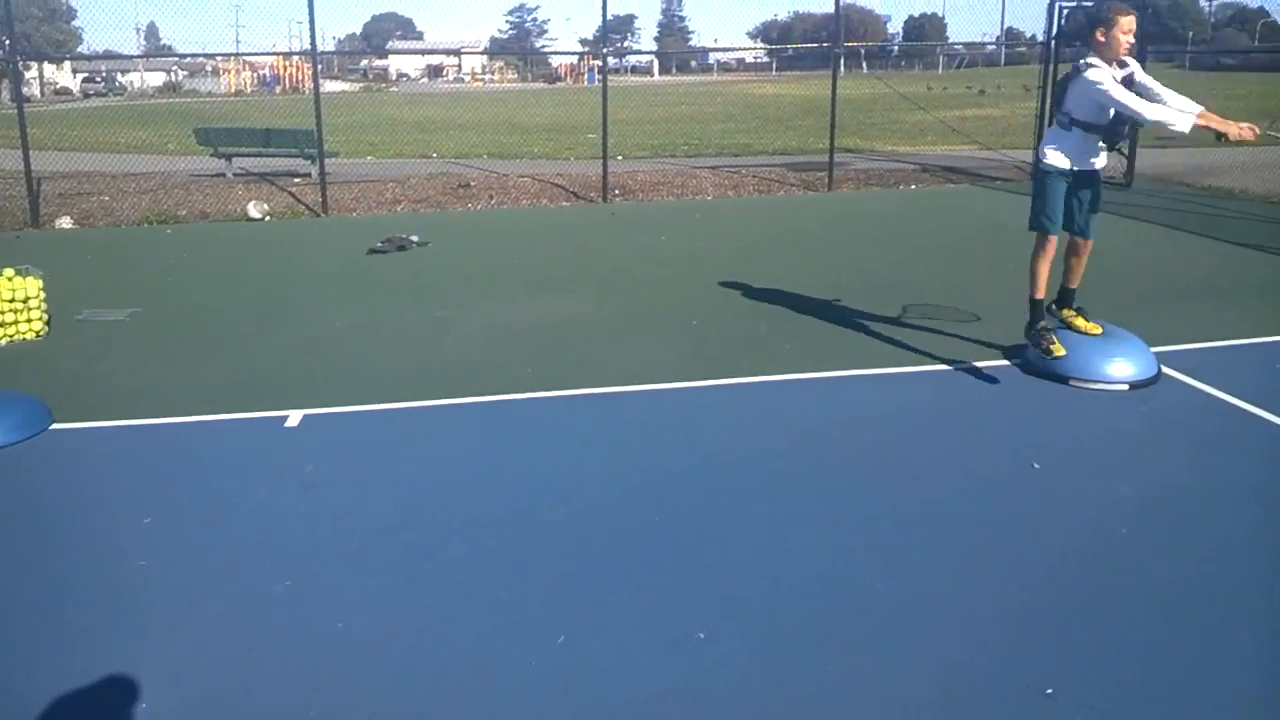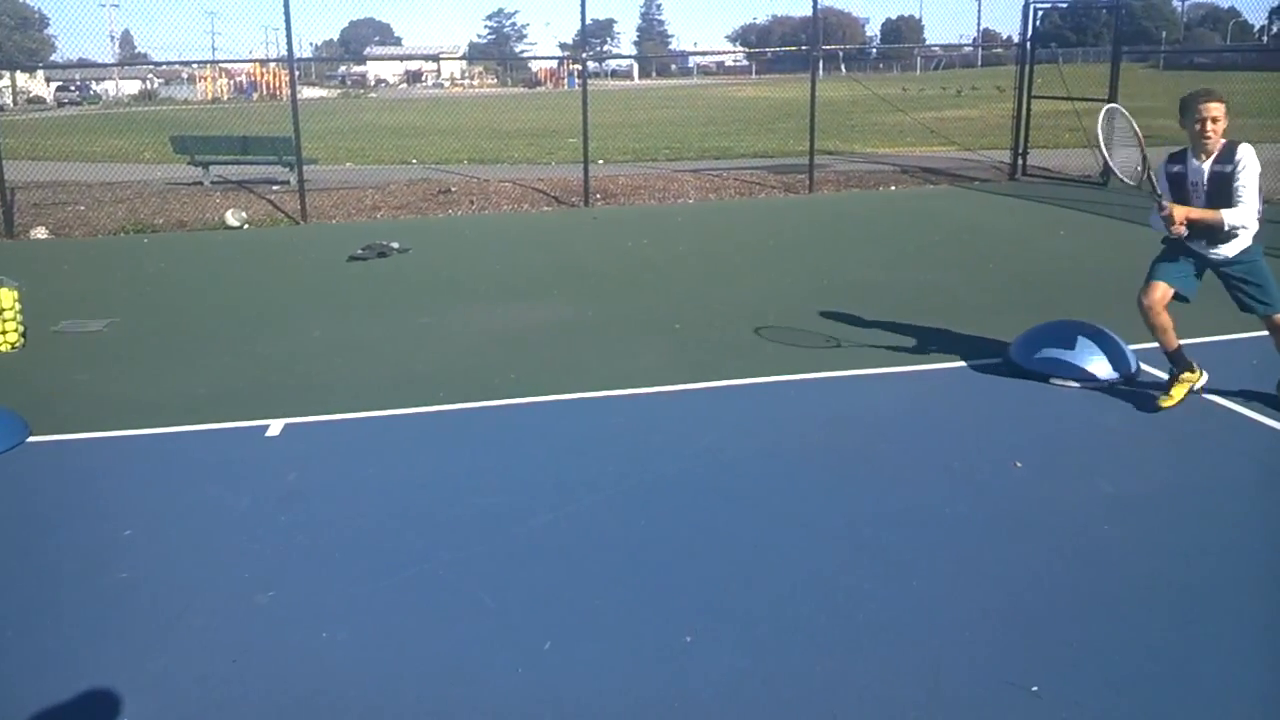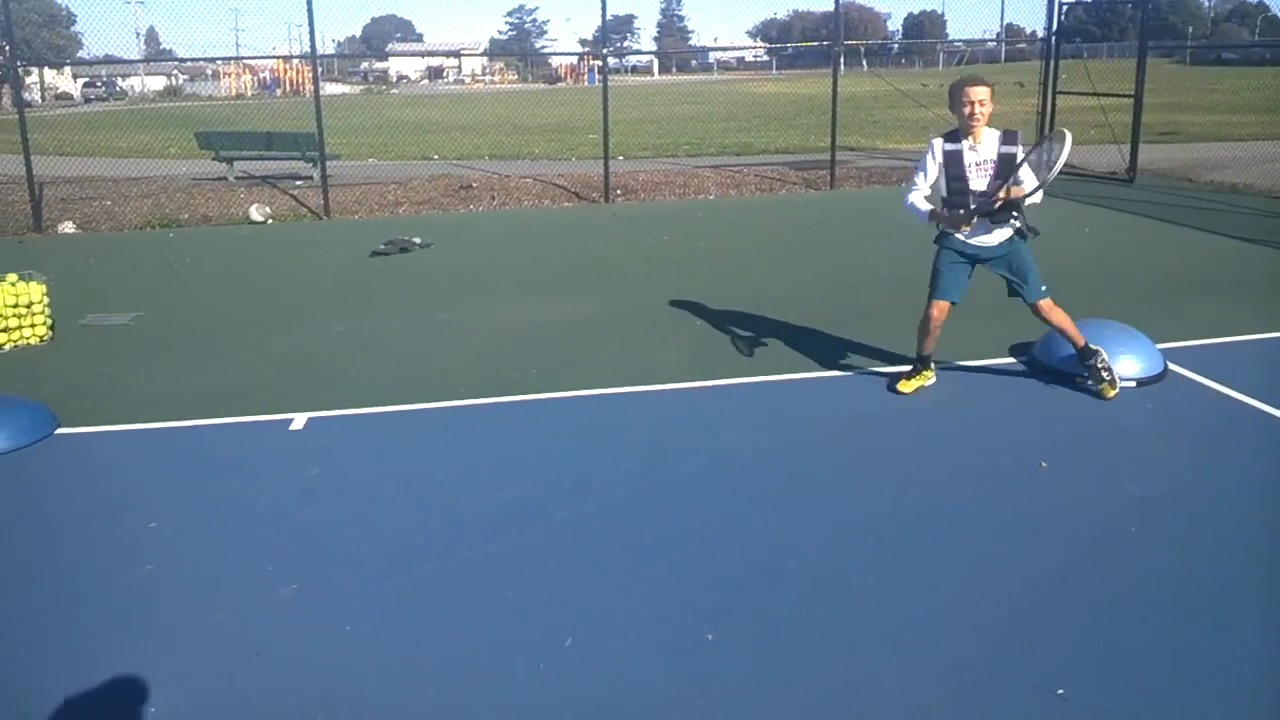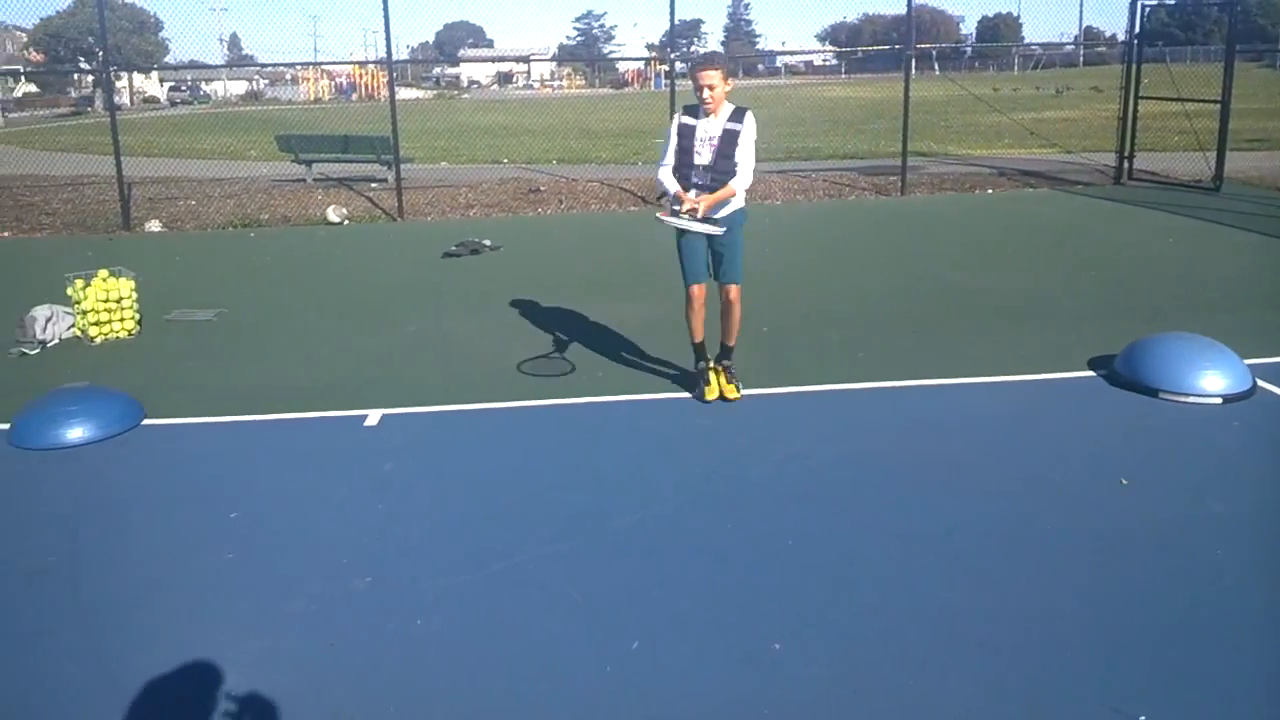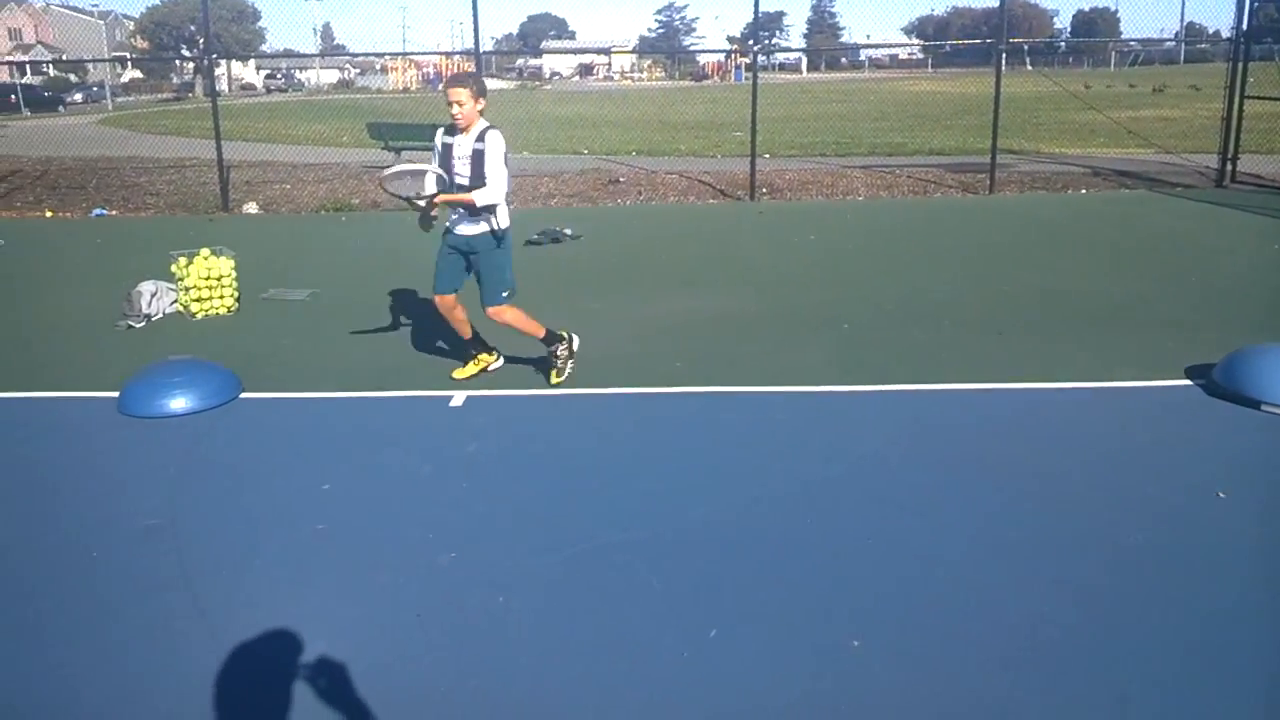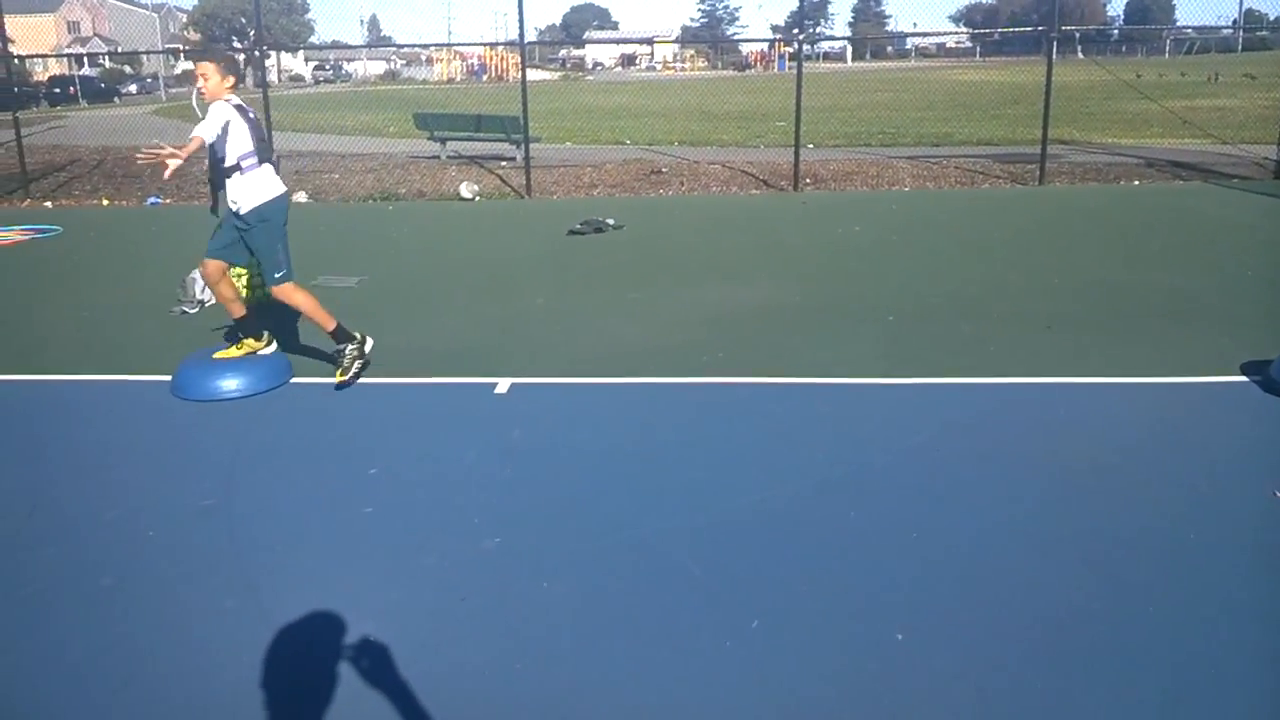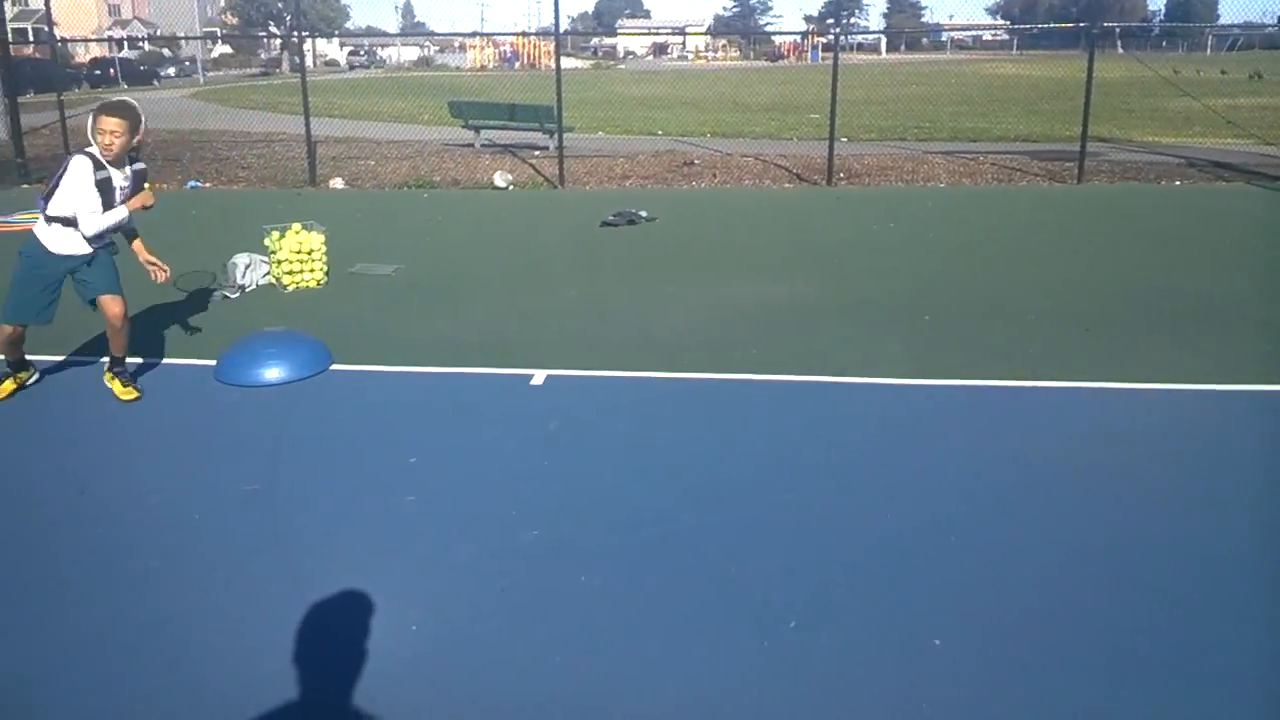
dt=0.7s
person 1, frame 1
left shoulder: (1126, 70)
right shoulder: (1092, 78)
left elbow: (1167, 98)
right elbow: (1144, 112)
left wrist: (1221, 123)
right wrist: (1207, 123)
left hip: (1087, 166)
right hip: (1057, 165)
left knee: (1082, 242)
right knee: (1049, 241)
left ankle: (1064, 305)
right ankle: (1038, 320)
person 1, frame 2
left shoulder: (1242, 156)
right shoulder: (1172, 165)
left elbow: (1244, 215)
right elbow: (1161, 218)
left wrist: (1189, 213)
right wrist: (1171, 223)
left hip: (1237, 250)
right hip: (1188, 246)
right knee: (1149, 301)
right ankle: (1184, 369)
person 1, frame 3
left shoulder: (1009, 143)
right shoulder: (941, 147)
left elbow: (1034, 189)
right elbow: (914, 196)
left wrist: (1012, 196)
right wrist: (937, 216)
left hip: (1004, 239)
right hip: (958, 242)
left knee: (1044, 308)
right knee: (935, 313)
left ankle: (1091, 358)
right ankle: (923, 367)
person 1, frame 4
left shoulder: (743, 119)
right shoulder: (683, 119)
left elbow: (744, 175)
right elbow: (666, 168)
left wrist: (709, 200)
right wrist: (680, 196)
left hip: (728, 216)
right hip: (688, 216)
left knee: (731, 293)
right knee: (695, 292)
left ankle: (726, 361)
right ankle: (702, 362)
person 1, frame 5
left shoulder: (491, 140)
right shoulder: (444, 136)
left elbow: (495, 195)
right elbow: (440, 178)
left wrist: (449, 197)
right wrist: (433, 202)
left hip: (487, 233)
right hip: (456, 232)
left knee: (497, 312)
right knee: (443, 300)
left ankle: (560, 343)
right ankle: (485, 354)
person 1, frame 6
left shoulder: (222, 108)
right shoulder: (234, 110)
left elbow: (206, 131)
left wrist: (183, 154)
left hip: (262, 208)
right hip: (243, 209)
left knee: (280, 287)
right knee: (211, 269)
left ankle: (350, 342)
right ankle: (254, 337)
person 1, frame 7
left shoulder: (133, 169)
right shoulder: (82, 165)
right elbow: (92, 226)
left wrist: (141, 252)
right wrist: (135, 202)
left hip: (93, 251)
right hip: (47, 251)
left knee: (115, 312)
left ankle: (118, 370)
